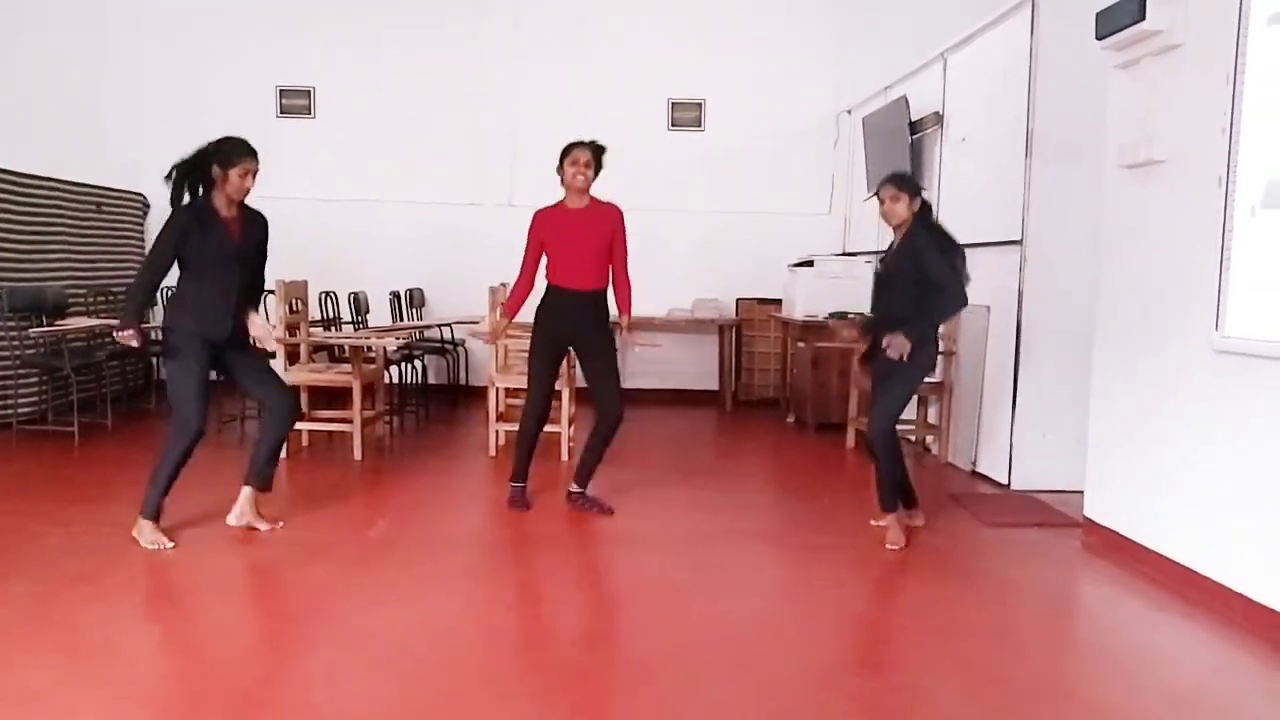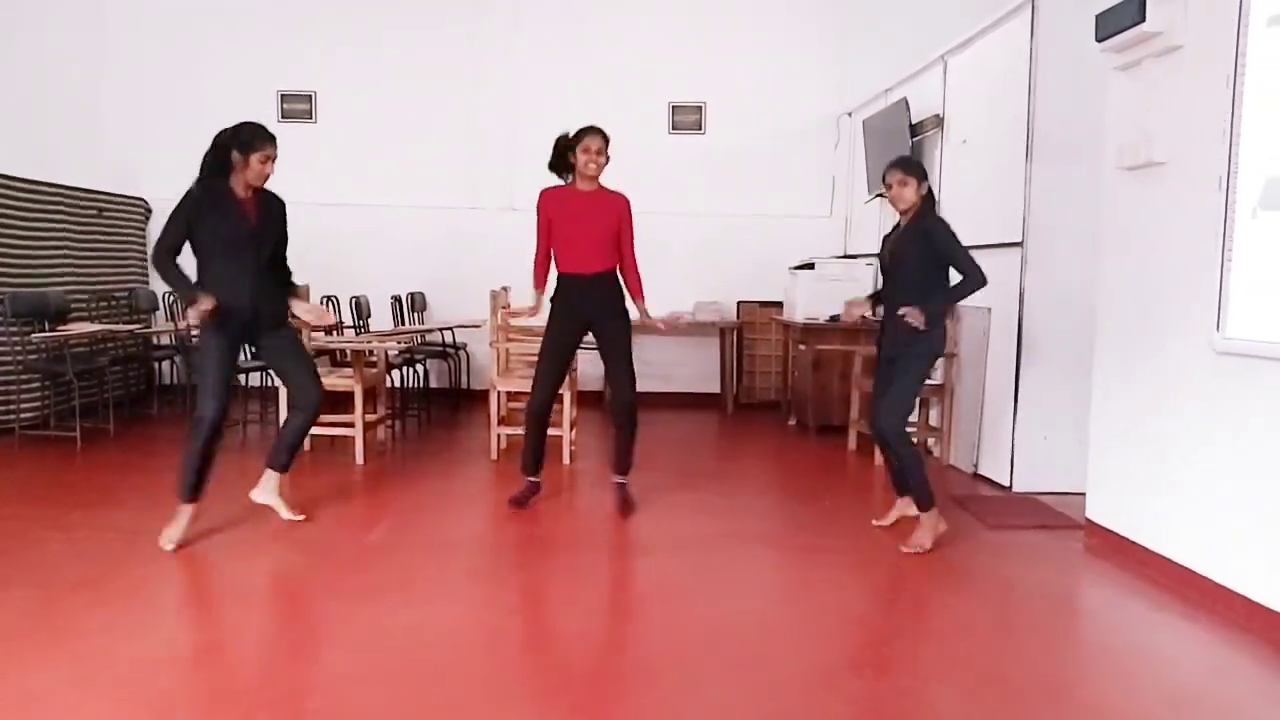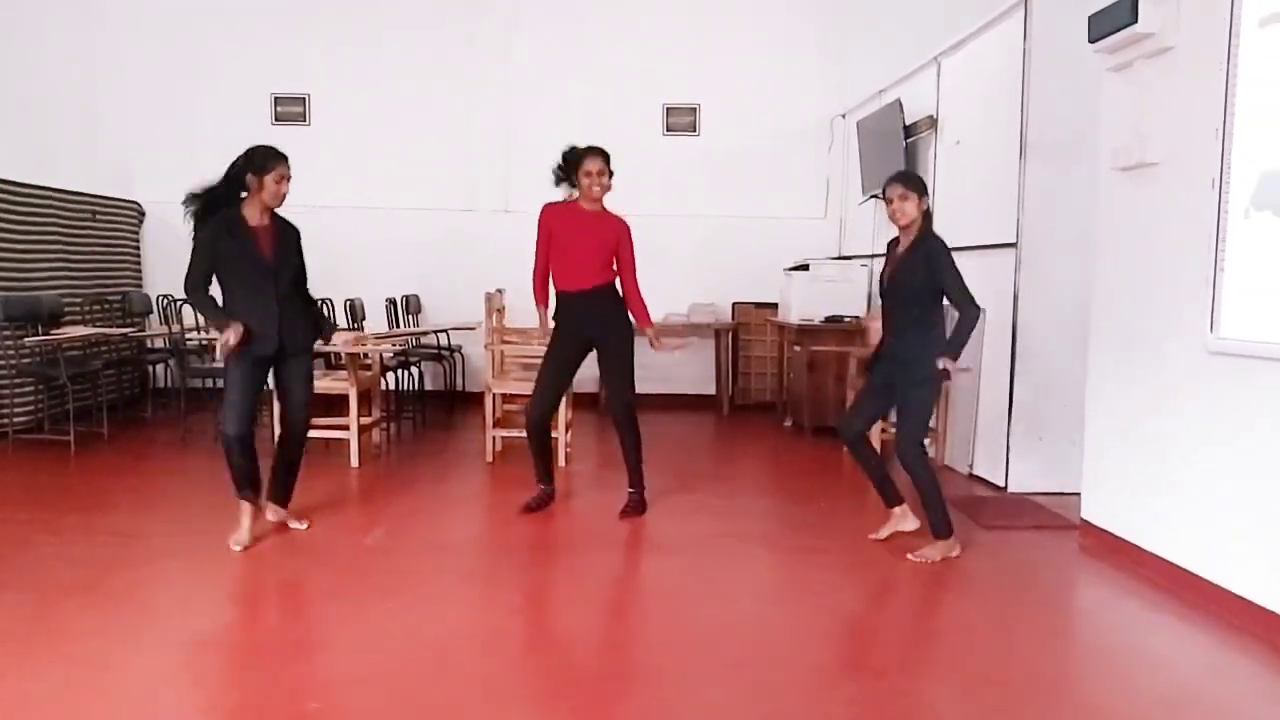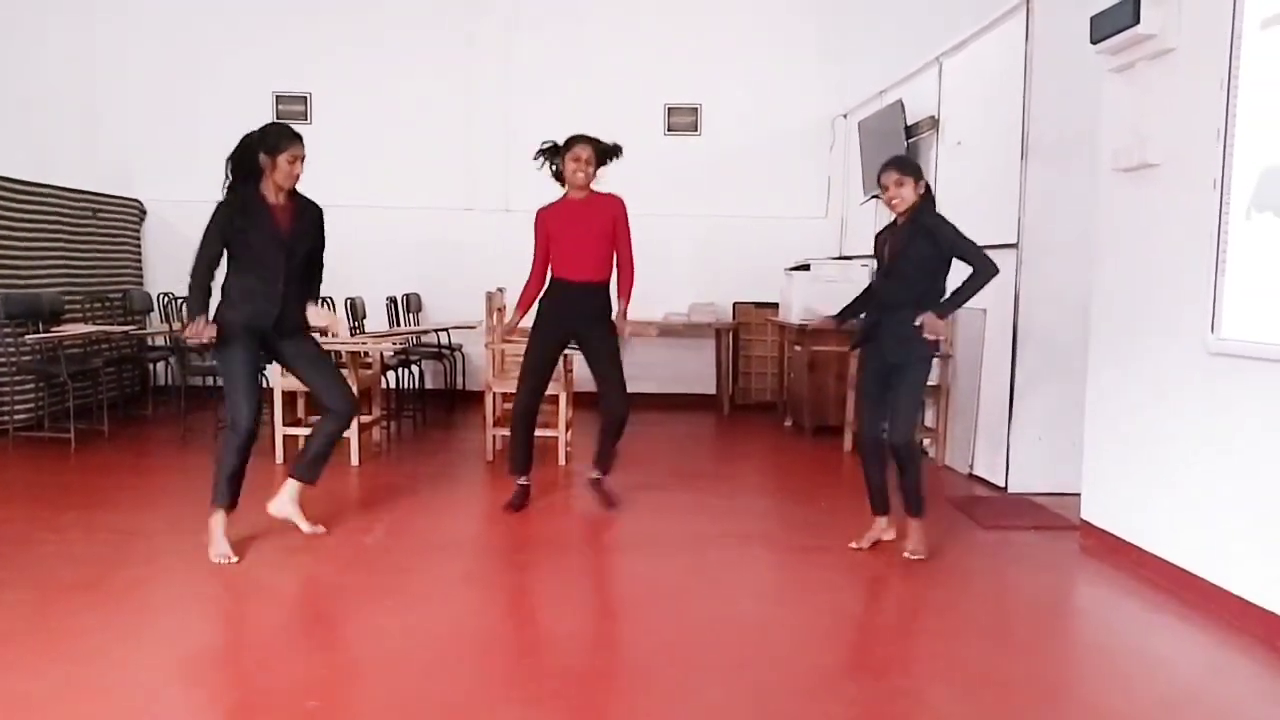
dt=0.2s
person 1, frame 1
left shoulder: (256, 223)
right shoulder: (187, 219)
right elbow: (152, 273)
left wrist: (254, 315)
right wrist: (132, 322)
left hip: (234, 338)
right hip: (189, 334)
left knee: (284, 406)
right knee: (190, 425)
left ankle: (246, 505)
right ankle: (147, 520)
person 1, frame 2
left shoulder: (274, 206)
right shoulder: (202, 199)
right elbow: (163, 255)
left wrist: (295, 302)
right wrist: (192, 295)
left hip: (269, 318)
right hip: (221, 318)
left knee: (310, 395)
right knee: (211, 412)
left ankle: (269, 484)
right ankle: (185, 509)
person 1, frame 3
left shoulder: (288, 233)
right shoulder: (217, 229)
right elbow: (195, 287)
left wrist: (329, 331)
right wrist: (224, 323)
left hip: (294, 342)
right hip: (248, 345)
left knee: (296, 428)
right knee: (235, 427)
left ankle: (278, 504)
right ankle: (247, 507)
person 1, frame 4
left shoulder: (309, 213)
right shoulder: (234, 208)
right elbow: (203, 269)
left wrist: (312, 305)
right wrist: (199, 317)
left hip: (289, 328)
right hip: (240, 327)
left knee: (343, 404)
right knee: (244, 420)
left ankle: (288, 496)
right ankle: (219, 521)
person 2, frame 1
left shoulder: (922, 245)
right shoulder: (893, 249)
left elbow: (956, 297)
left wrist: (910, 336)
right wrist: (866, 333)
left hip: (911, 355)
right hip: (886, 352)
left knee: (878, 427)
right knee: (882, 430)
left ankle: (895, 513)
right ankle: (908, 509)
person 2, frame 2
left shoulder: (932, 227)
right shoulder: (893, 234)
left elbow: (975, 277)
left wrist: (928, 310)
right wrist: (871, 301)
left hip: (919, 339)
right hip: (893, 336)
left knee: (889, 421)
right knee: (881, 421)
left ankle: (930, 515)
right ankle: (907, 499)
person 2, frame 3
left shoulder: (932, 250)
right shoulder: (893, 249)
left elbow: (968, 308)
left wrist: (949, 355)
right wrist: (879, 325)
left hip: (921, 364)
right hip: (890, 358)
left knee: (908, 447)
right knee: (851, 429)
left ankle: (945, 539)
right ankle: (898, 511)
person 2, frame 4
left shoulder: (932, 225)
right shoulder: (885, 235)
left elbow: (985, 267)
left wrist: (943, 311)
right wrist: (838, 318)
left hip: (912, 343)
right hip: (876, 338)
left knee: (900, 434)
right knee: (868, 431)
left ankle: (915, 520)
right ankle: (881, 520)
person 3, frame 1
left shoulder: (610, 215)
right shoulder: (543, 218)
left elbow: (619, 272)
right elbow: (528, 273)
left wrist: (625, 318)
right wrist: (503, 318)
left hip: (593, 315)
right hip: (553, 313)
left knee: (612, 409)
right knee: (538, 405)
left ankle: (578, 489)
right ankle: (517, 484)
person 3, frame 2
left shoulder: (618, 204)
right shoulder: (550, 199)
left elbow: (627, 261)
right elbow: (543, 254)
left wrist: (641, 307)
right wrist: (537, 297)
left hip: (608, 299)
right hip: (567, 298)
left knee: (624, 396)
right knee: (541, 395)
left ankle: (620, 481)
right ankle: (531, 479)
person 3, frame 3
left shoulder: (618, 226)
right shoulder: (552, 215)
left elbow: (629, 282)
right elbow: (541, 270)
left wrist: (648, 329)
right wrist: (543, 317)
left hip: (609, 315)
right hip: (569, 319)
left knee: (621, 408)
right knee: (537, 412)
left ankle: (636, 491)
right ankle: (545, 486)
person 3, frame 4
left shoulder: (612, 206)
right shoulder: (546, 215)
left elbow: (624, 262)
right elbow: (538, 271)
left wrist: (621, 310)
right wrist: (517, 315)
left hip: (595, 309)
right hip: (555, 307)
left knee: (617, 403)
right knee: (526, 401)
left ankle: (599, 473)
right ankle: (522, 483)
